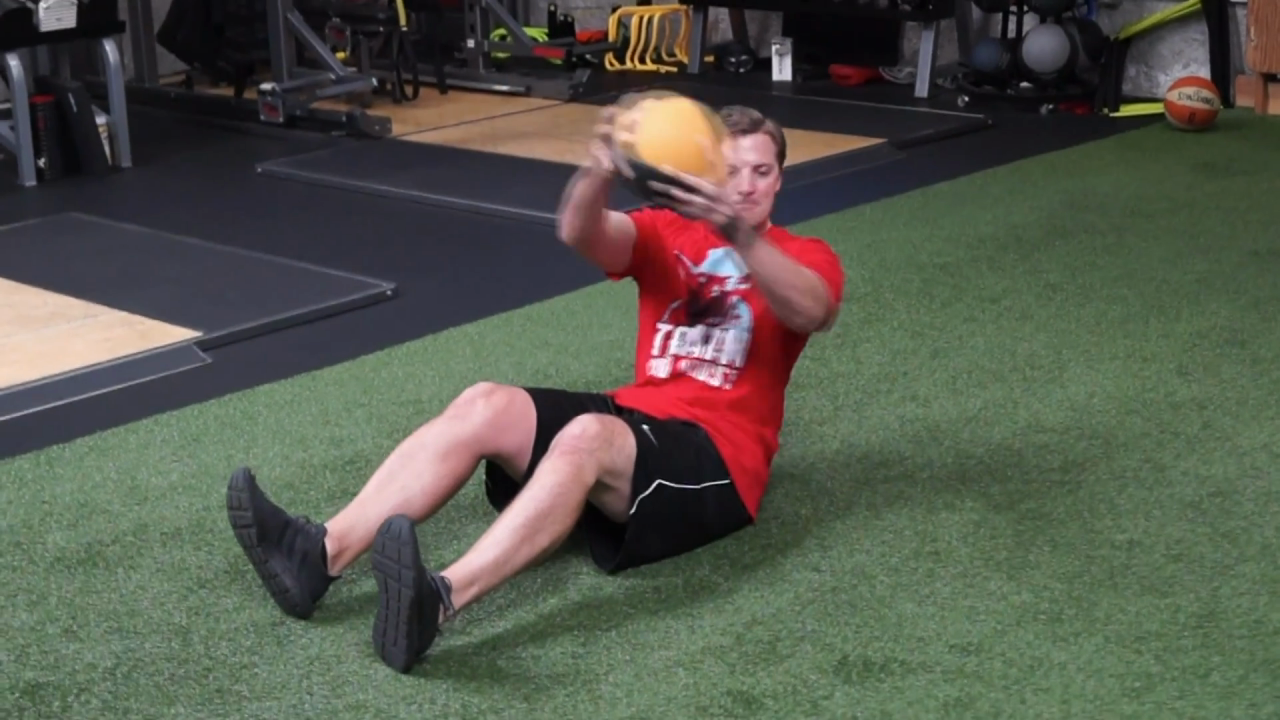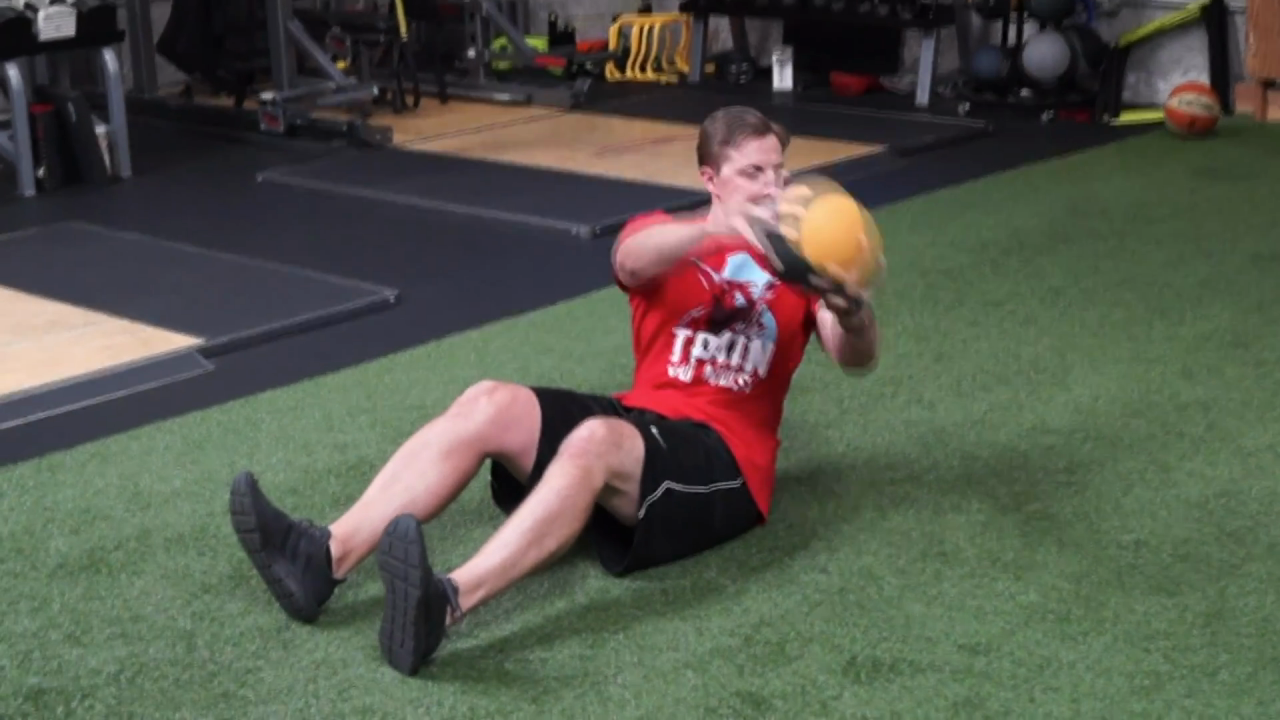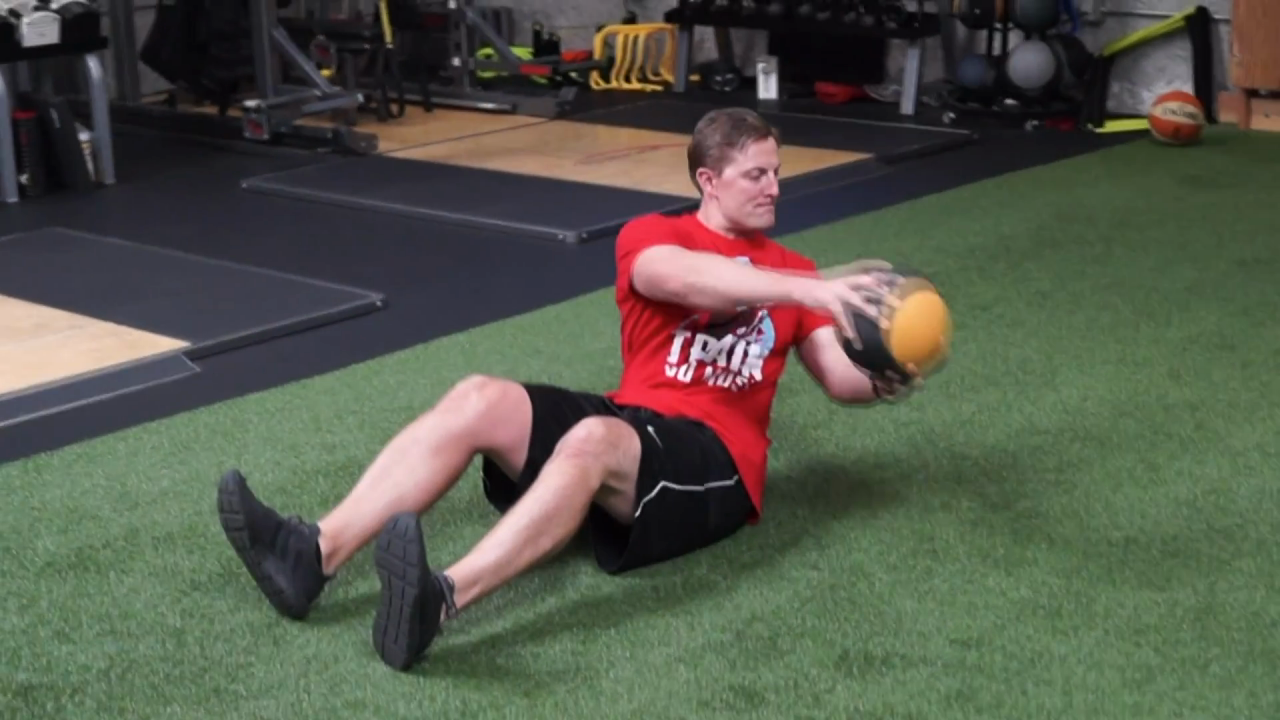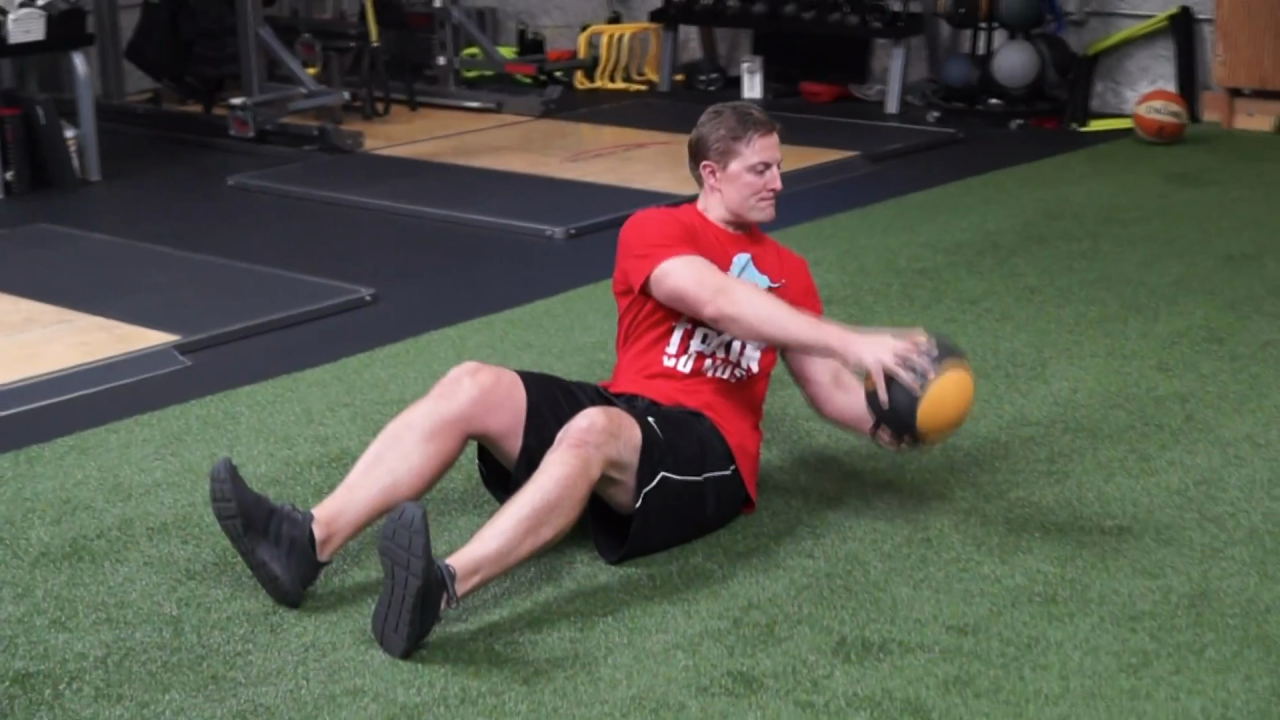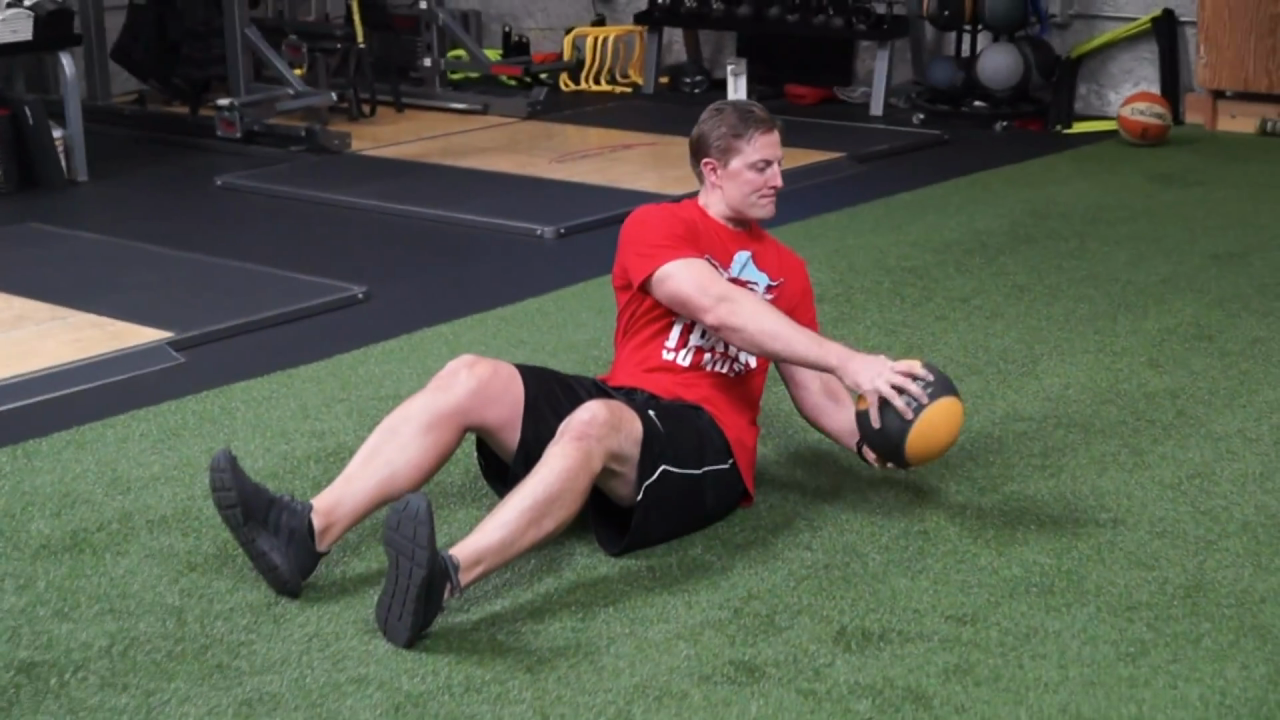
dt=0.2s
person 1, frame 1
left shoulder: (807, 257)
right shoulder: (661, 235)
left elbow: (810, 313)
right elbow: (579, 234)
left wrist: (741, 234)
right wrist: (600, 173)
left hip: (716, 459)
right hip: (634, 420)
left knee: (587, 438)
right knee: (486, 405)
left ankle: (437, 602)
right ankle: (321, 553)
person 1, frame 2
right shoulder: (665, 233)
left elbow: (852, 353)
right elbow: (636, 255)
left wrist: (854, 309)
right wrist: (729, 228)
left hip: (723, 461)
right hip: (638, 421)
left knee: (595, 442)
right knee: (490, 403)
left ankle: (445, 605)
right ankle: (326, 557)
person 1, frame 3
left shoulder: (793, 272)
right shoulder: (651, 237)
left elbow: (844, 380)
right elbow: (691, 283)
right wrist: (812, 291)
left hip: (715, 458)
right hip: (626, 420)
left knee: (592, 442)
right knee: (479, 398)
left ankle: (441, 600)
right ankle: (315, 554)
person 1, frame 4
left shoulder: (789, 271)
right shoulder: (654, 230)
left elbow: (826, 389)
right elbow: (717, 304)
left wrist: (886, 414)
right wrist: (851, 341)
left hip: (709, 449)
right hip: (620, 408)
left knee: (593, 432)
right knee: (472, 385)
left ankle: (442, 586)
right ankle: (311, 540)
person 1, frame 5
left shoulder: (786, 268)
right shoulder: (656, 226)
left elbow: (814, 392)
right elbow: (717, 310)
left wrist: (874, 432)
right wrist: (850, 360)
left hip: (709, 442)
right hip: (618, 402)
left knee: (594, 424)
right knee: (469, 377)
left ankle: (444, 579)
right ankle: (310, 530)
